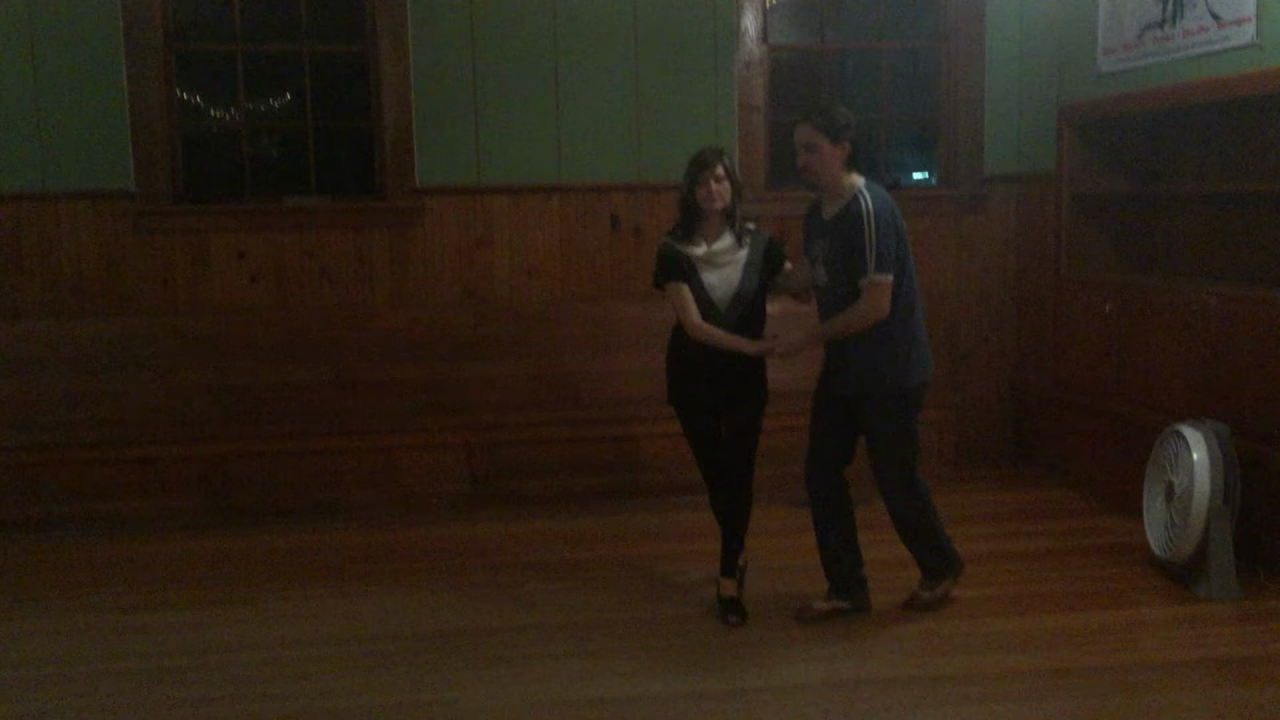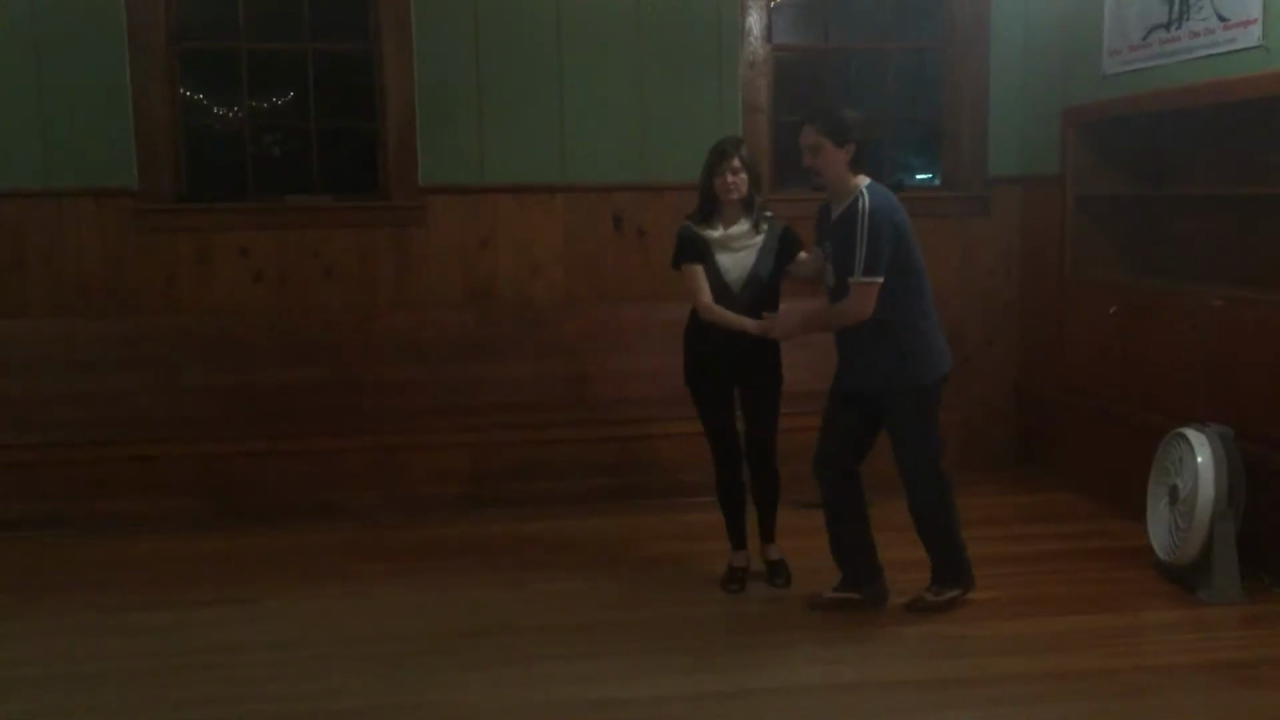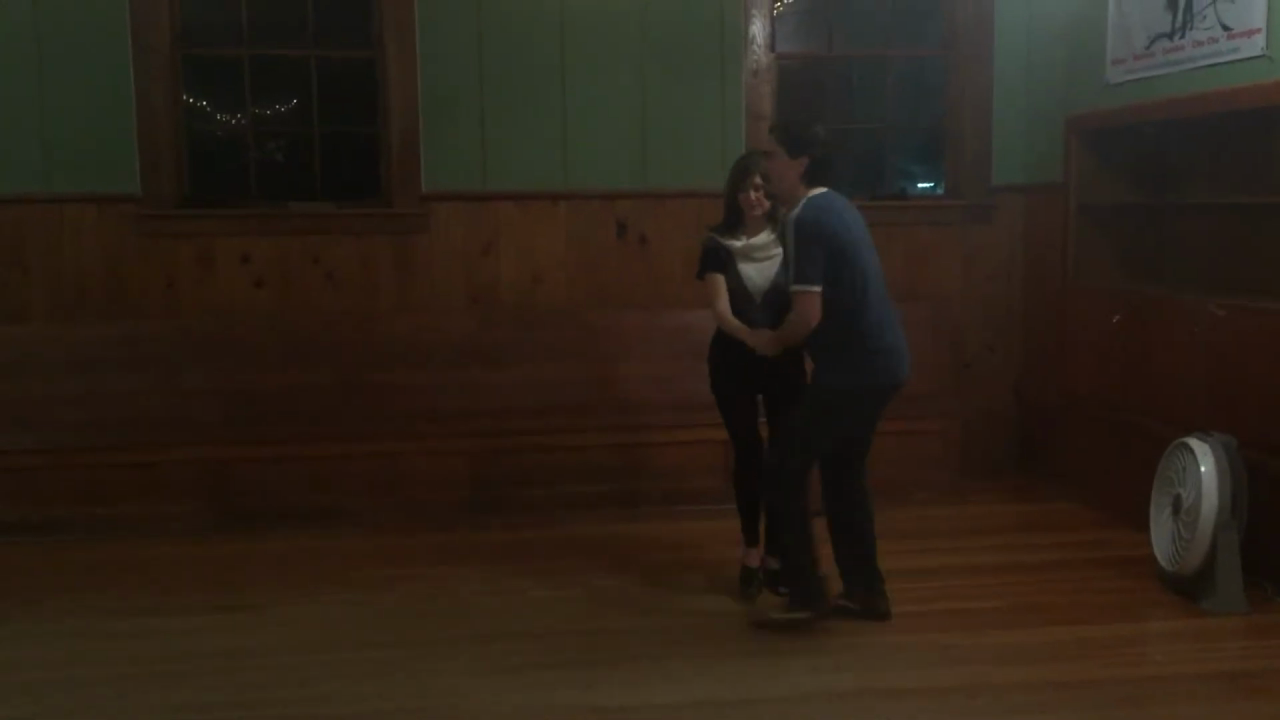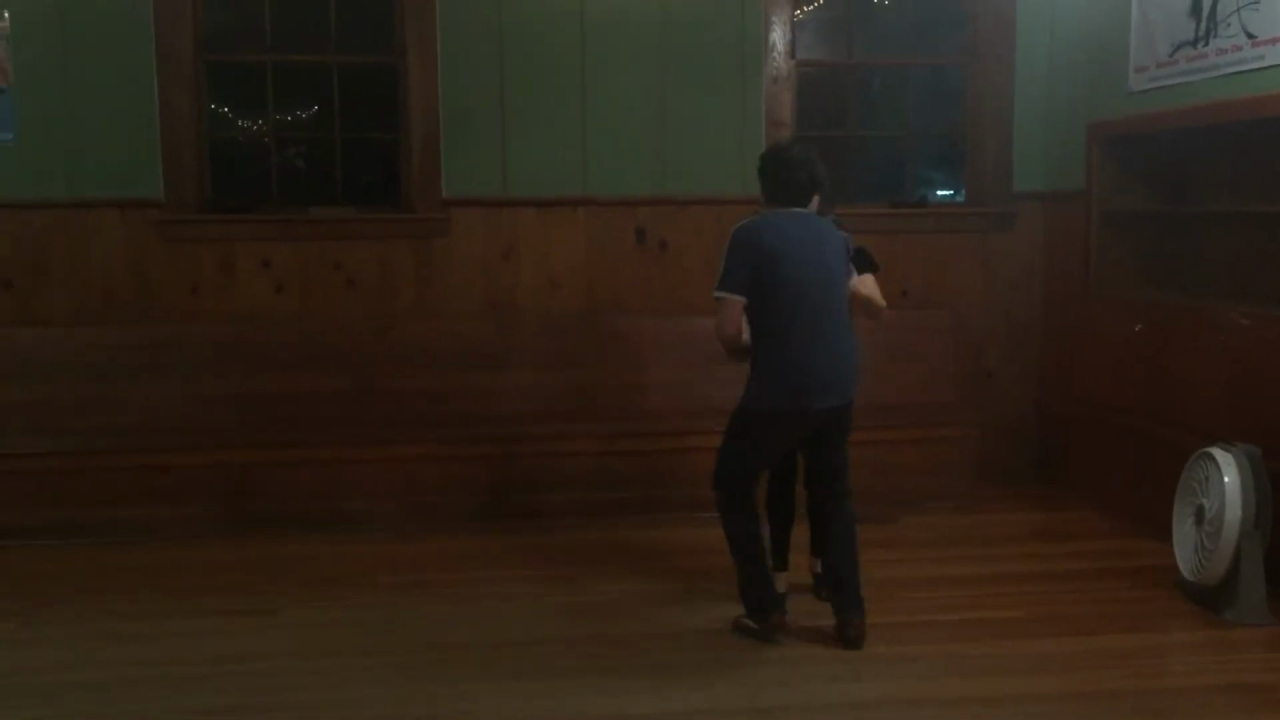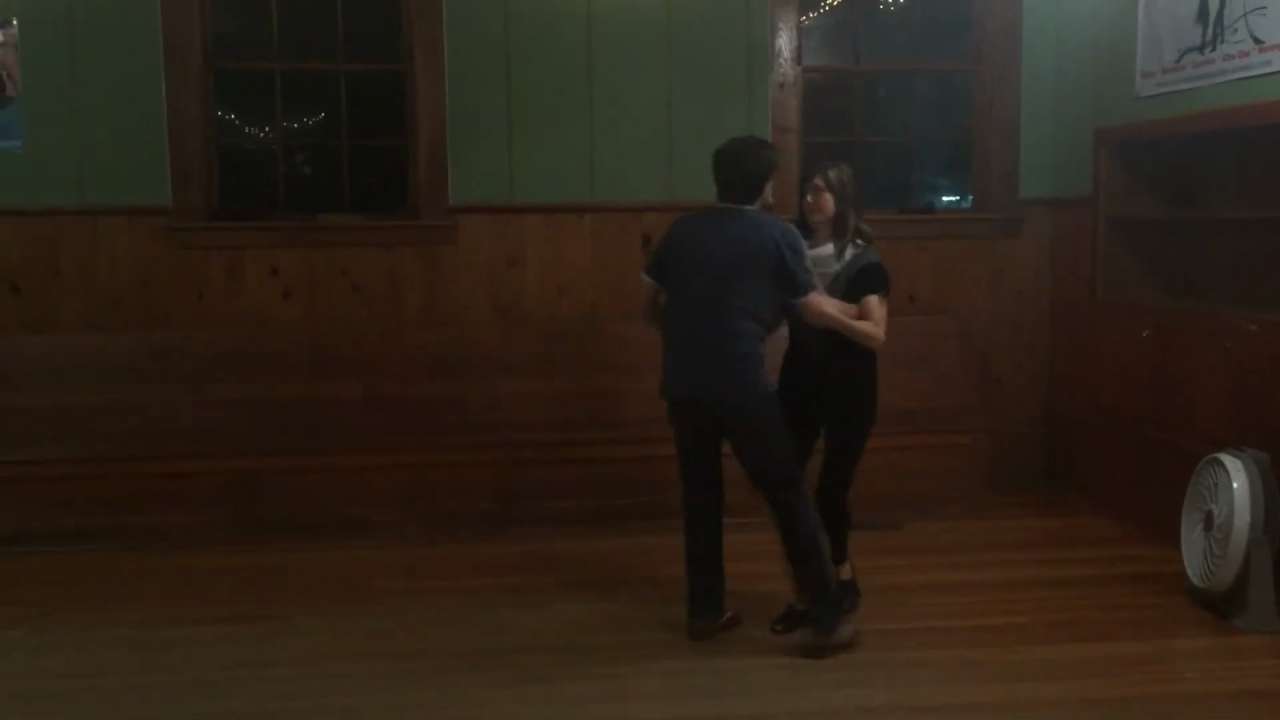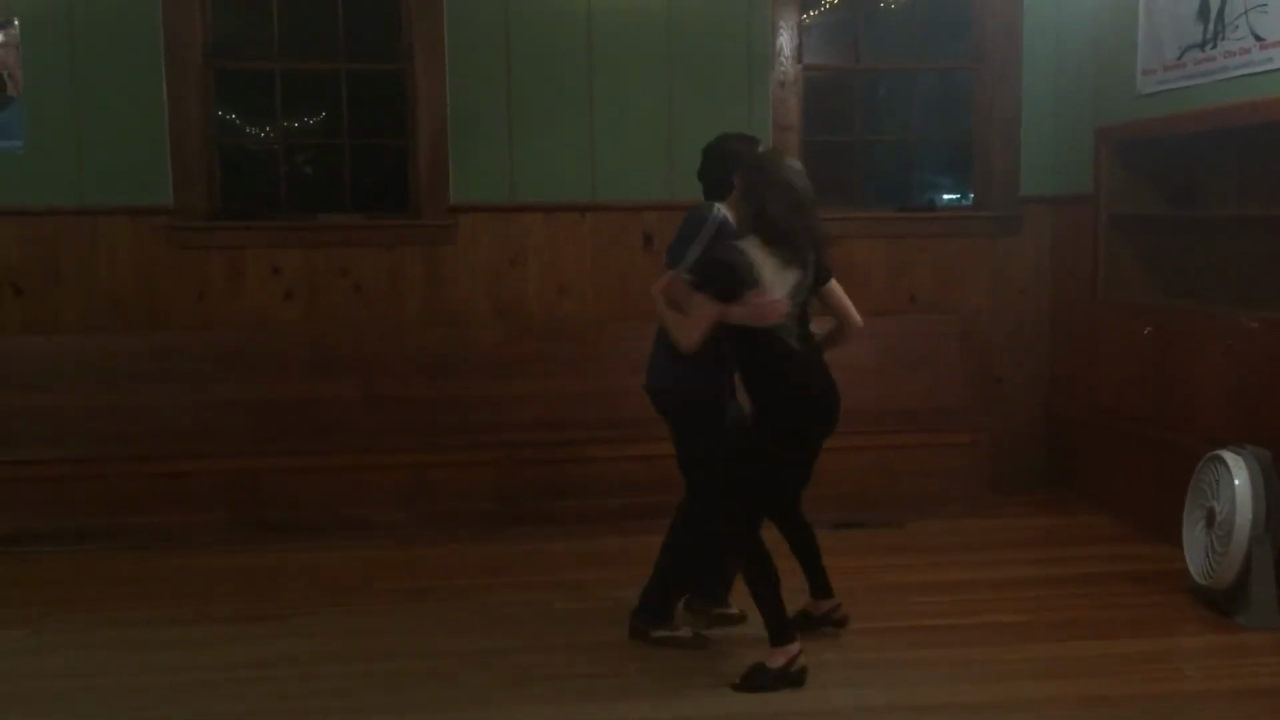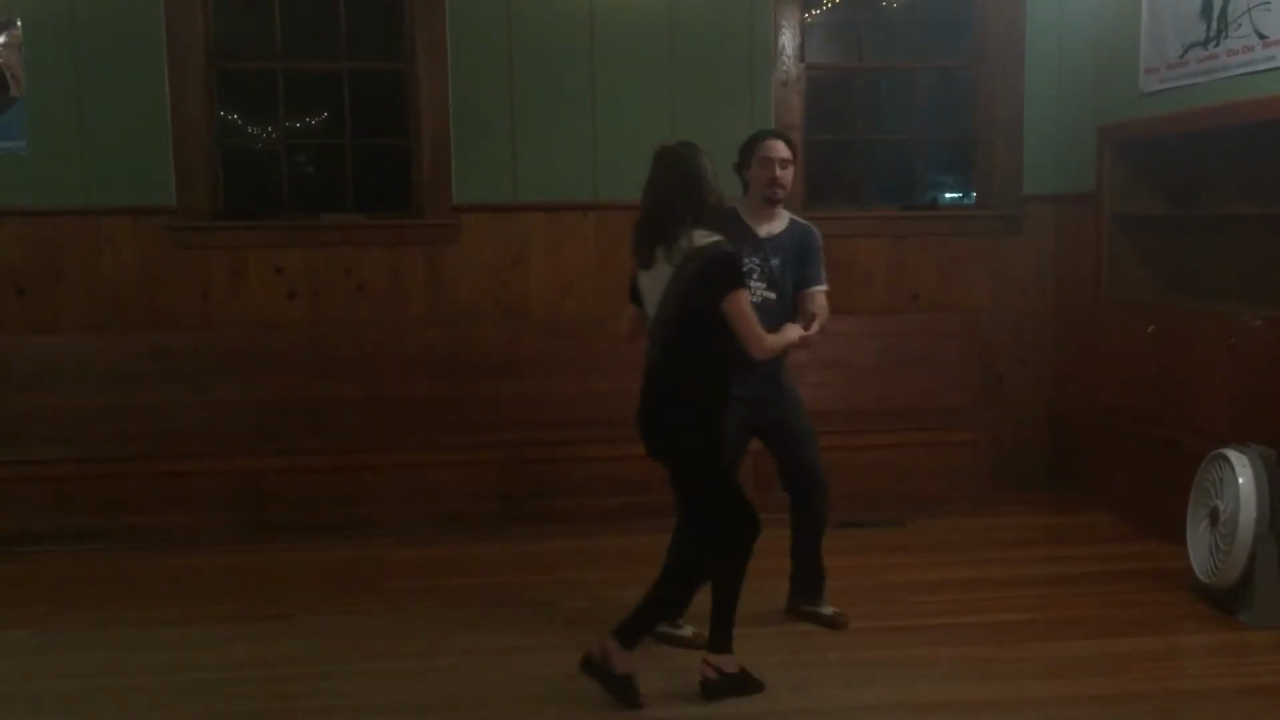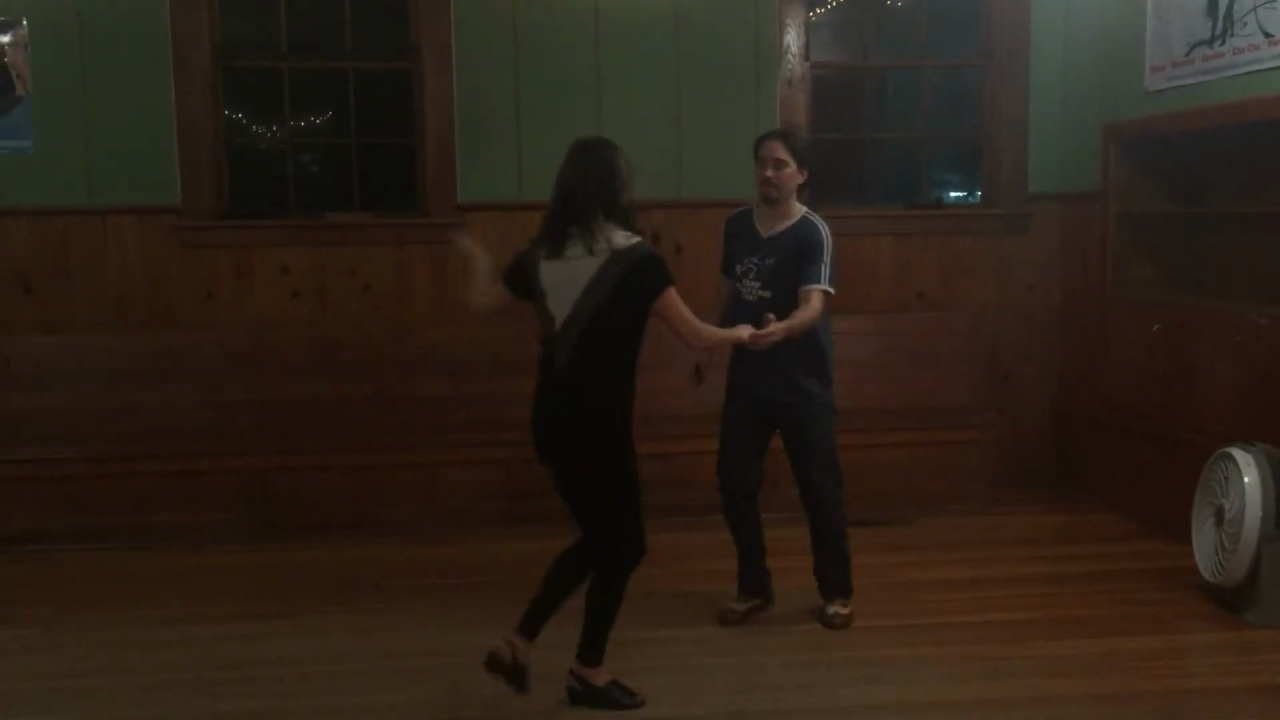
dt=0.4s
person 1, frame 1
left shoulder: (870, 209)
right shoulder: (817, 212)
left elbow: (875, 306)
left wrist: (808, 337)
left hip: (890, 371)
right hip: (843, 369)
left knee: (894, 478)
right knee: (822, 473)
left ankle: (942, 568)
right ankle: (847, 587)
person 1, frame 2
left shoulder: (870, 210)
right shoulder: (834, 210)
left elbow: (861, 305)
left wrist: (800, 323)
left hip: (906, 366)
right hip: (862, 368)
left knee: (921, 475)
right knee: (831, 466)
left ankle: (954, 576)
right ankle: (862, 578)
person 1, frame 3
left shoulder: (803, 220)
right shoulder: (837, 208)
left elbow: (809, 314)
left wrist: (773, 341)
left hip: (852, 371)
right hip: (882, 364)
left knee: (785, 469)
right knee: (843, 474)
left ankle: (807, 596)
right ankle: (866, 591)
person 1, frame 4
left shoulder: (750, 236)
right shoulder: (831, 235)
left elbow: (730, 326)
left wrist: (746, 354)
left hip: (776, 390)
right hip: (836, 389)
left knee: (733, 485)
right knee: (832, 496)
left ankle: (764, 608)
right ankle: (850, 615)
person 1, frame 5
left shoulder: (684, 229)
right shoulder: (779, 235)
left elbow: (652, 305)
right elbow: (816, 311)
right wrist: (859, 312)
left hip: (683, 385)
right hip: (741, 387)
left knee: (701, 494)
right knee: (788, 494)
left ankle: (705, 611)
right ankle: (827, 620)
person 1, frame 6
left shoulder: (713, 223)
right shoulder: (713, 224)
right wrist: (756, 313)
left hip: (701, 378)
right hip: (688, 382)
left knee: (723, 480)
right knee: (709, 489)
left ankle: (713, 597)
right ankle: (653, 615)
person 1, frame 7
left shoulder: (803, 237)
left elbow: (816, 301)
left wrist: (816, 324)
left hip: (772, 382)
left knee: (811, 484)
left ankle: (806, 594)
right ankle: (672, 612)
person 1, frame 8
left shoulder: (813, 233)
right shoulder: (735, 226)
left elbow: (814, 307)
left wrist: (780, 331)
left hip: (803, 384)
right hip: (748, 380)
left knee: (820, 488)
right knee: (735, 484)
left ankle: (836, 591)
right ankle: (754, 587)
person 2, frame 1
left shoulder: (759, 244)
right shoulder: (675, 251)
right elbow: (693, 324)
right wrist: (751, 345)
left hip: (745, 375)
right hip: (693, 375)
left knee: (738, 470)
right knee: (714, 469)
left ankle: (728, 579)
right ankle: (737, 552)
person 2, frame 2
left shoulder: (774, 232)
right shoulder: (693, 235)
left elbow: (813, 271)
right elbow: (704, 305)
right wrist: (753, 325)
left hip: (761, 357)
right hip: (709, 357)
left knee: (762, 450)
right knee: (726, 453)
left ankle: (770, 545)
right ankle: (738, 553)
person 2, frame 3
right shoulder: (718, 246)
right elbow: (721, 311)
right wrist: (754, 337)
left hip: (785, 364)
right hip: (733, 364)
right knee: (749, 453)
left ankle: (773, 555)
right ankle: (751, 551)
person 2, frame 4
left shoulder: (847, 251)
left elbow: (876, 306)
left wrist: (850, 289)
right wrist: (751, 339)
right knee: (781, 470)
left ankle: (819, 560)
right ankle: (780, 575)
person 2, frame 5
left shoulder: (864, 263)
left elbow: (876, 335)
left hip: (848, 390)
right hip: (798, 383)
left knee: (831, 491)
left ankle: (842, 566)
right ankle: (806, 596)
person 2, frame 6
left shoulder: (729, 258)
right shoulder: (807, 253)
left elbow: (688, 338)
right elbow: (852, 323)
left wrist: (668, 296)
left hip: (780, 404)
right hip: (819, 395)
left knee: (741, 521)
right knee: (784, 503)
left ankle: (785, 654)
right ankle: (825, 601)
person 2, frame 7
left shoulder: (652, 257)
right shoulder: (716, 256)
right elbow: (758, 347)
right wrist: (793, 332)
left hip: (666, 411)
right hip: (691, 417)
left knee: (735, 527)
right knee: (706, 541)
left ankle: (721, 664)
right ankle: (614, 651)
person 2, frame 8
left shoulder: (541, 255)
right shoulder: (636, 257)
left elbow: (481, 300)
right elbow: (696, 336)
left wrist: (478, 257)
right wrist: (740, 333)
left hip: (553, 418)
right hip: (598, 422)
left knee: (598, 537)
right knee: (625, 543)
left ankle: (518, 643)
right ankle: (591, 672)
